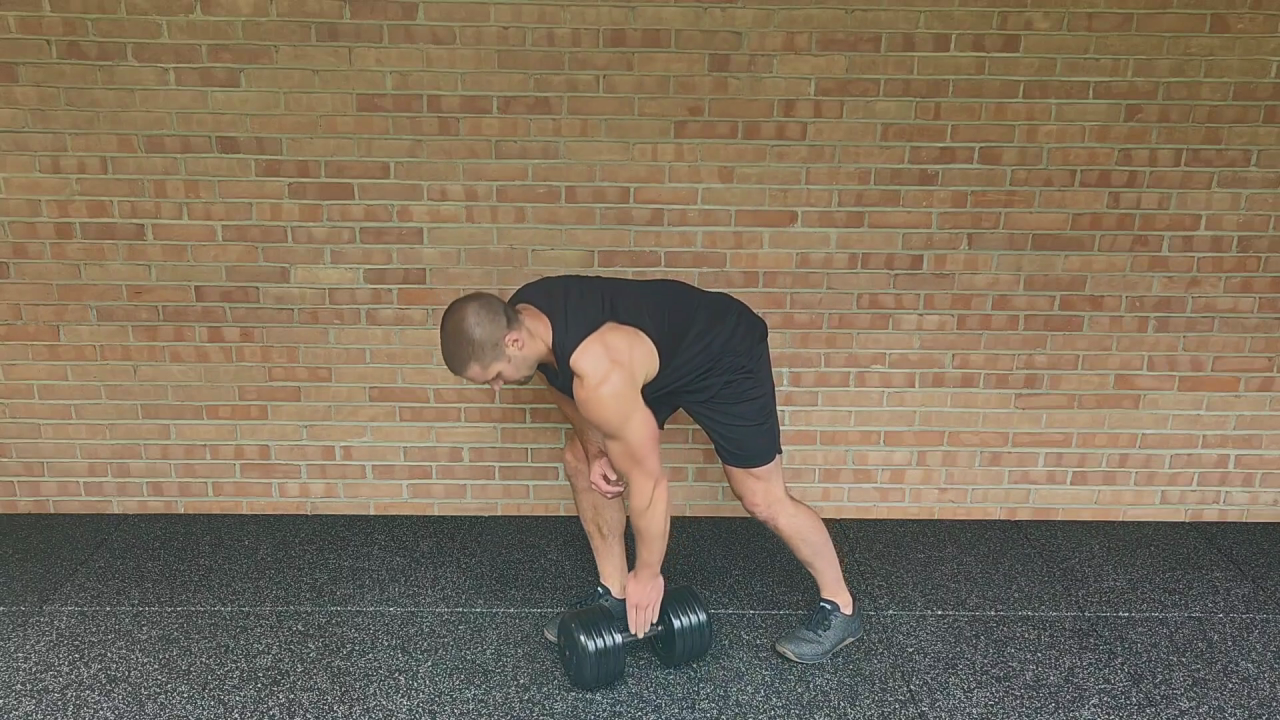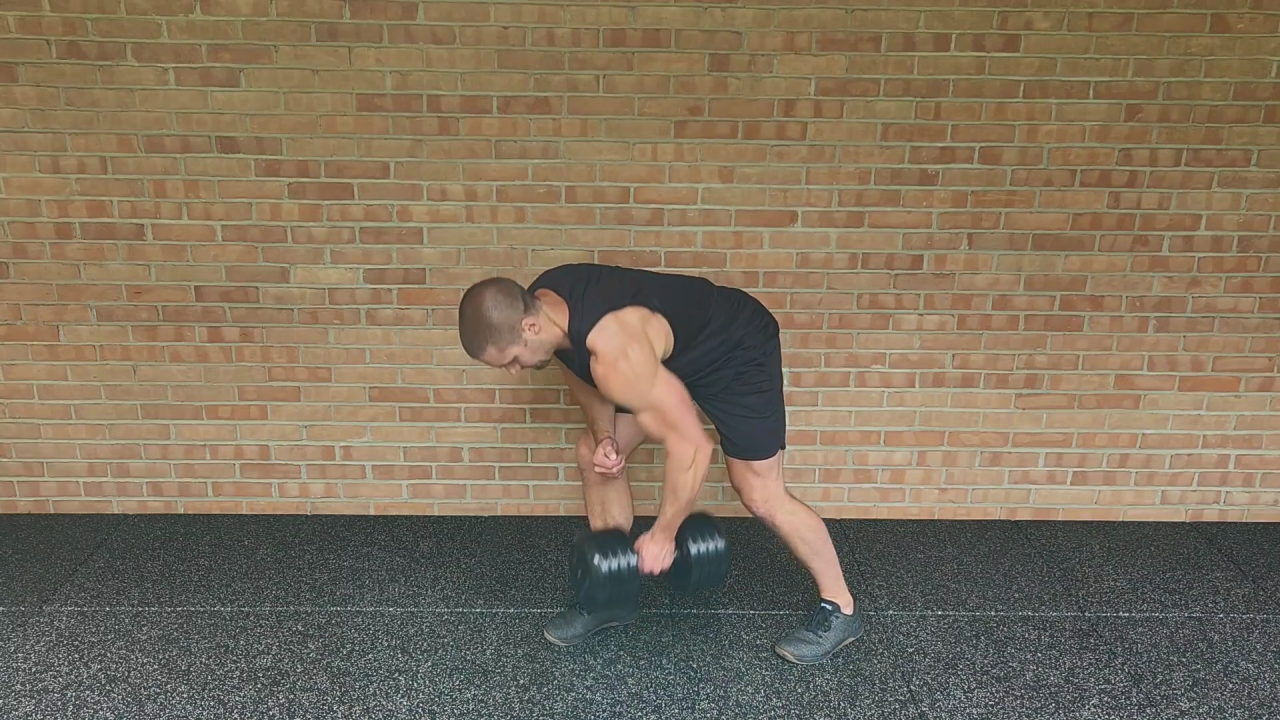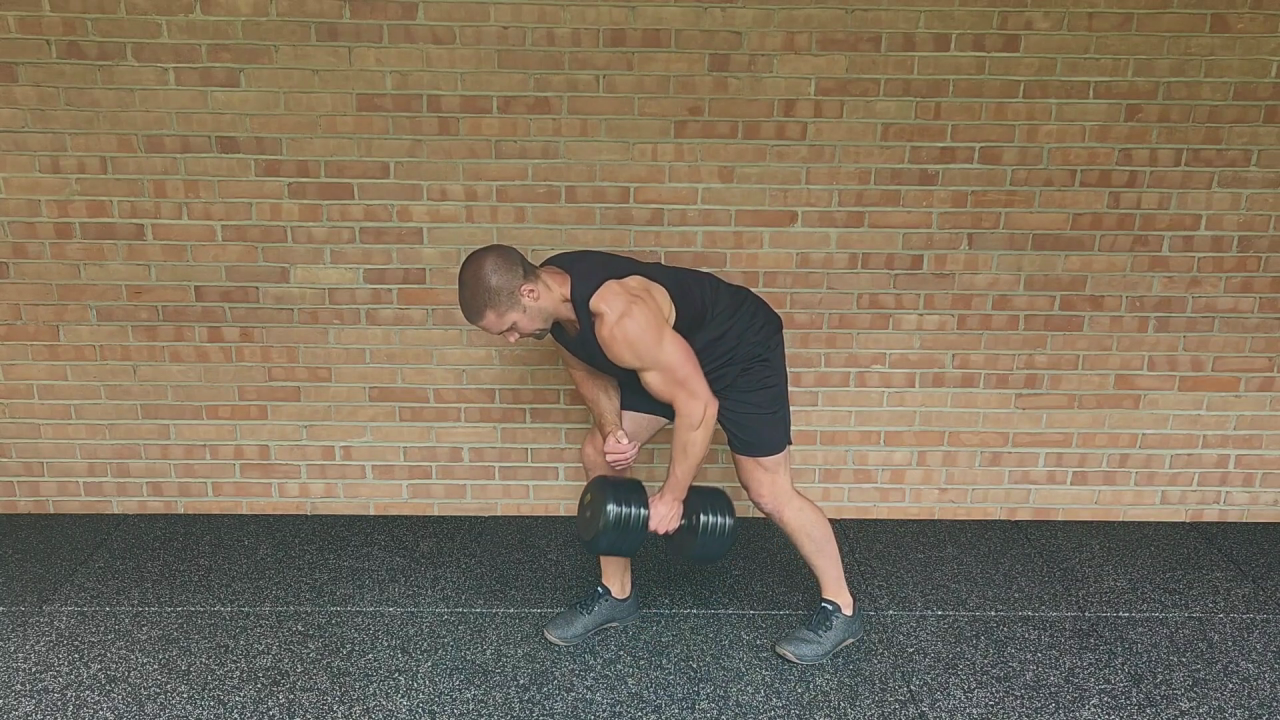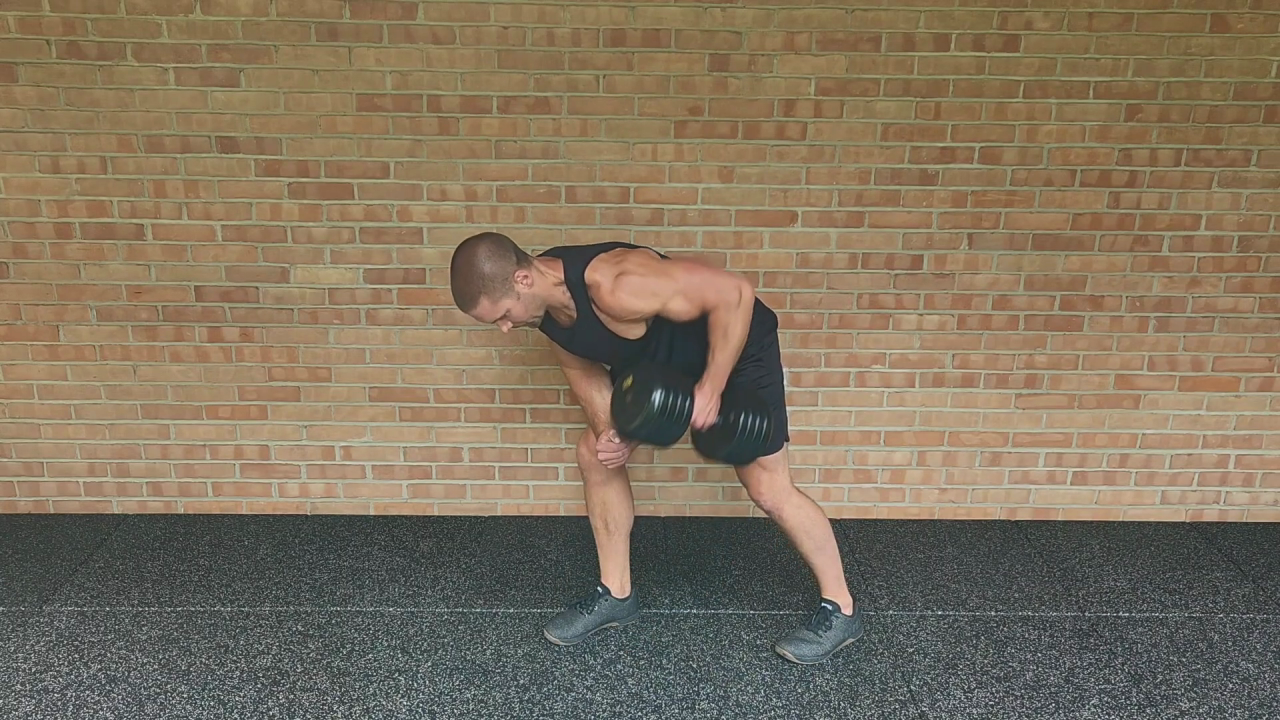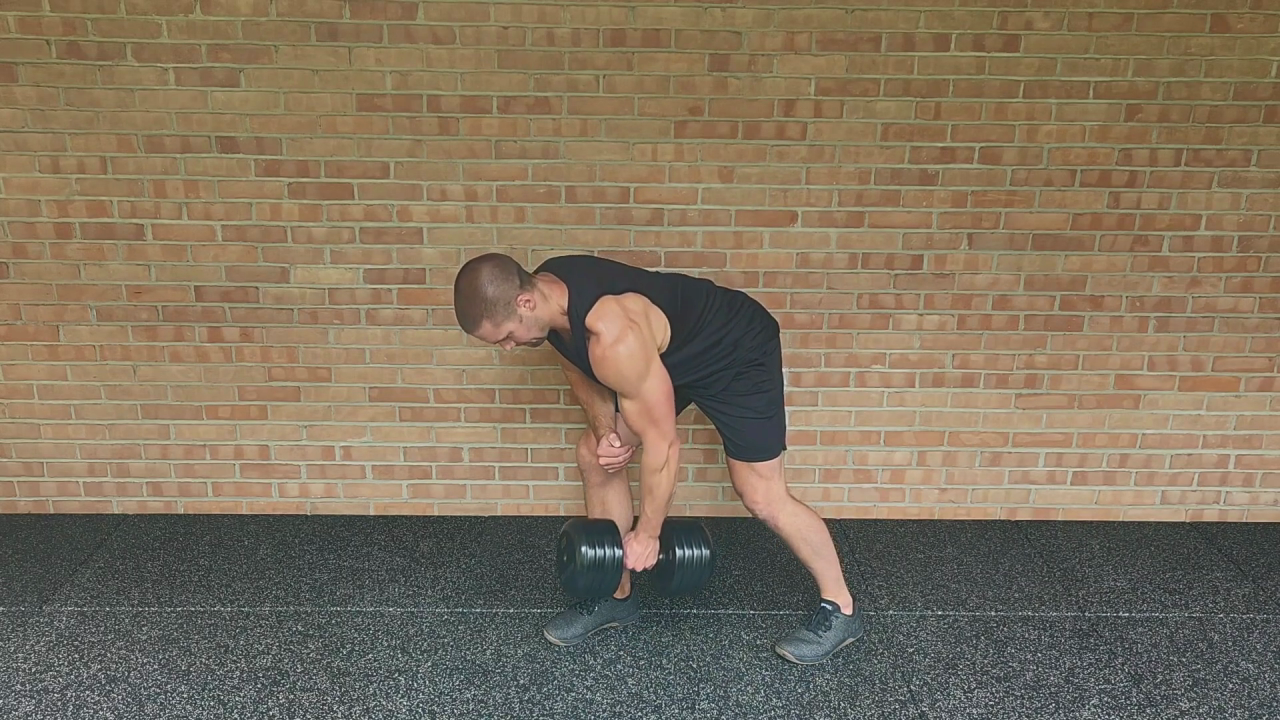
dt=1s
person 1, frame 1
left shoulder: (601, 374)
right shoulder: (520, 316)
left elbow: (649, 483)
left wrist: (647, 574)
right wrist: (596, 451)
left hip: (725, 356)
right hip: (663, 355)
left knee: (762, 498)
right knee: (579, 461)
left ankle: (840, 608)
right ankle: (614, 593)
person 1, frame 2
left shoulder: (615, 354)
right shoulder: (535, 302)
left elbow: (691, 447)
right elbow: (581, 370)
left wrist: (662, 535)
right wrist: (603, 435)
left hip: (737, 349)
right hip: (674, 349)
left knee: (760, 495)
right knee: (591, 456)
left ankle: (841, 608)
person 1, frame 3
left shoulder: (620, 319)
right shoulder: (552, 294)
left elbow: (699, 404)
right elbow: (586, 364)
left wrist: (671, 497)
right wrist: (610, 428)
left hip: (741, 348)
right hip: (670, 352)
left knee: (768, 492)
right knee: (598, 455)
left ankle: (841, 608)
right ankle: (616, 594)
person 1, frame 4
left shoulder: (613, 288)
right shoulder: (543, 294)
left elbow: (734, 294)
right elbow: (580, 365)
left wrist: (710, 389)
right wrist: (604, 429)
left hip: (738, 344)
right hip: (659, 352)
left knee: (768, 489)
right knee: (596, 456)
left ankle: (841, 608)
right ankle: (616, 594)
person 1, frame 5
left shoulder: (614, 338)
right shoulder: (548, 293)
left elbow: (661, 443)
right elbow: (579, 366)
left wrist: (647, 535)
right wrist: (604, 430)
left hip: (737, 353)
right hip: (670, 353)
left knee: (763, 498)
right knee: (594, 456)
left ankle: (841, 608)
right ankle: (615, 594)
